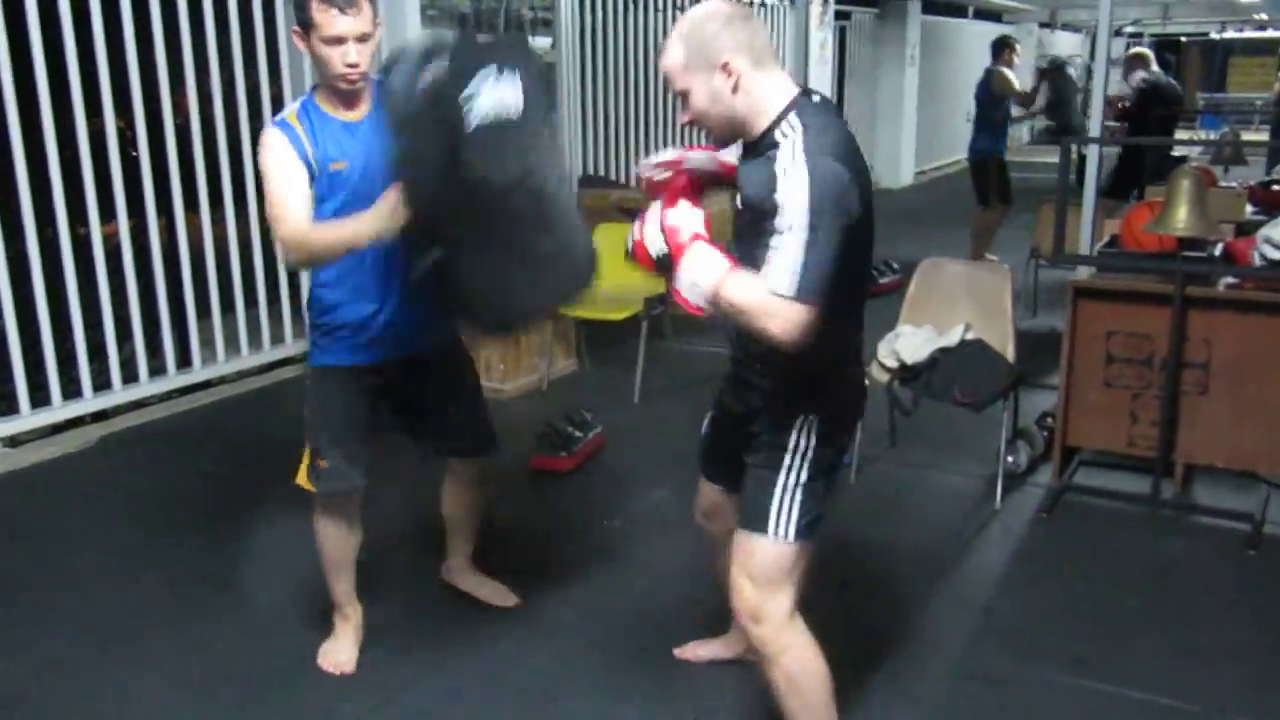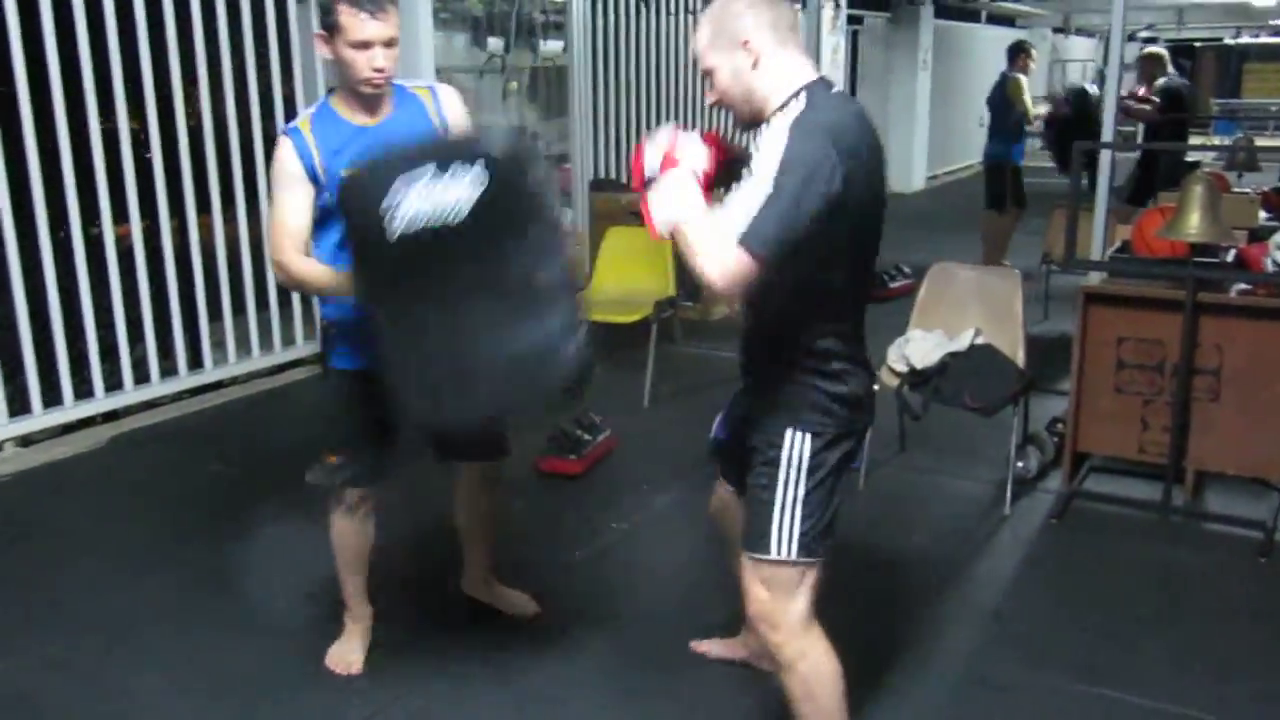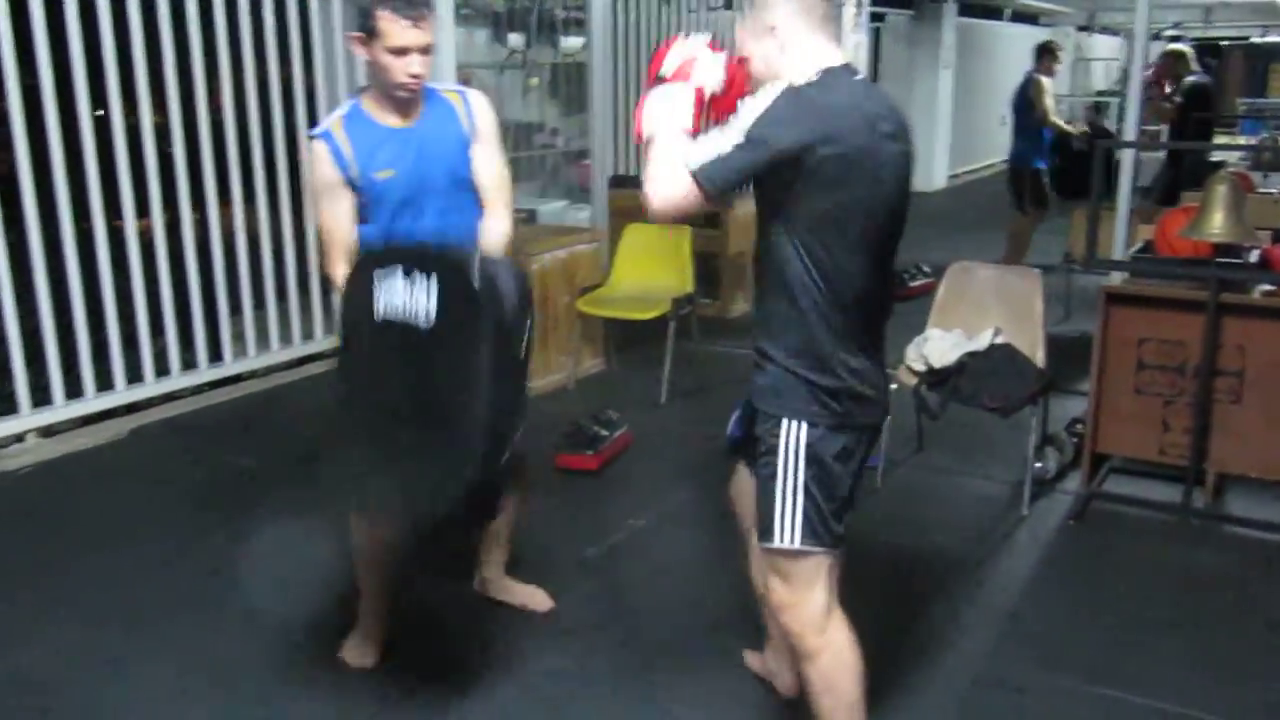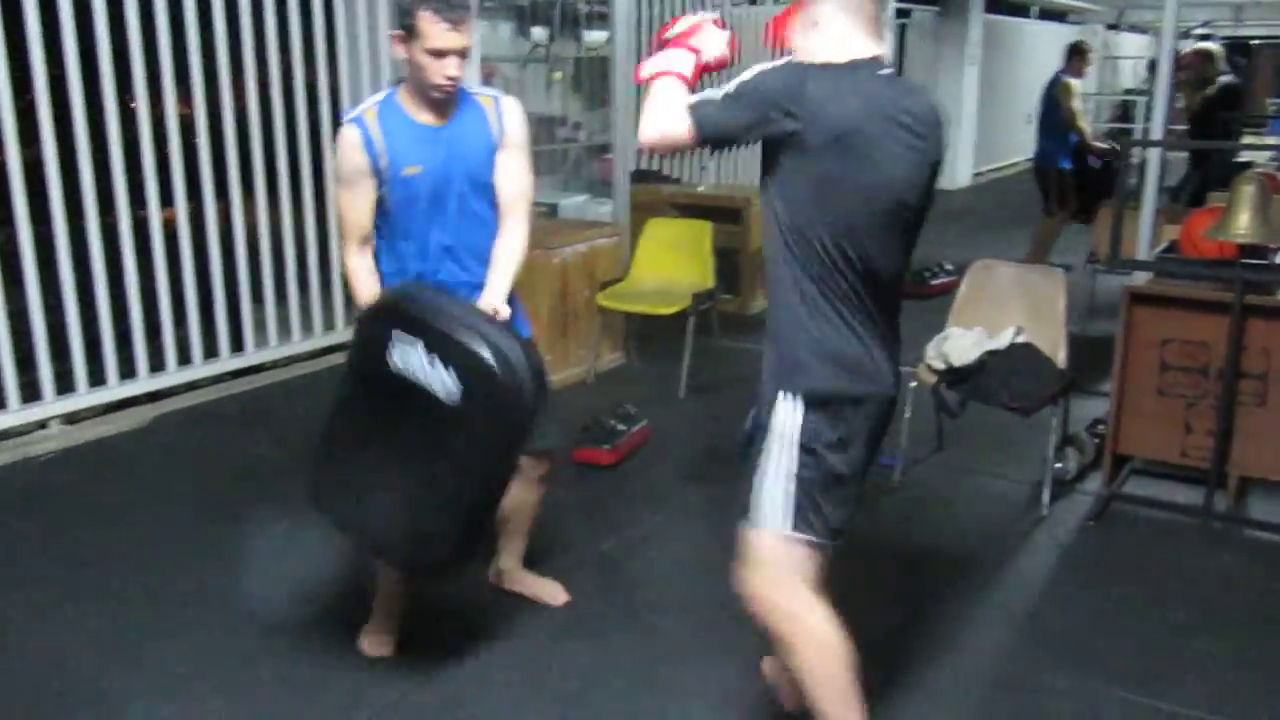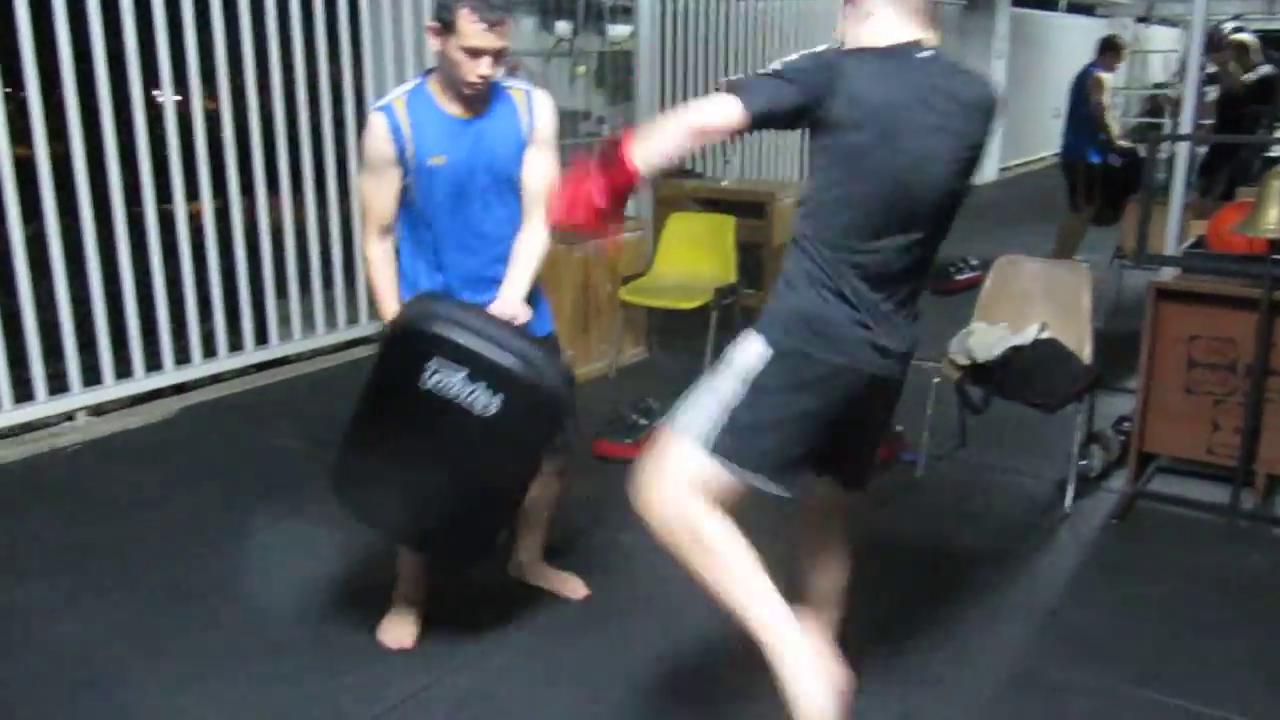
dt=0.1s
person 1, frame 1
left shoulder: (807, 161)
right shoulder: (790, 125)
left elbow: (786, 321)
left wrist: (689, 248)
left hip: (802, 403)
right hip: (760, 383)
left knee: (762, 600)
right knee: (716, 512)
right ankle: (742, 638)
person 1, frame 2
left shoulder: (804, 135)
right shoulder: (828, 114)
left elbow: (722, 270)
left wrist: (676, 185)
right wrist: (706, 188)
left hip: (812, 401)
right hip: (781, 382)
left knee: (779, 607)
right knee: (731, 508)
right ankle: (758, 641)
person 1, frame 3
left shoulder: (792, 109)
right shoulder: (879, 112)
left elbow: (668, 196)
left wrist: (673, 104)
right wrist: (743, 124)
left hip: (811, 388)
right hip: (845, 374)
left knee: (798, 595)
right knee: (749, 498)
right ankle: (783, 660)
person 1, frame 4
left shoulder: (795, 87)
right shoulder: (919, 112)
left elbow: (657, 131)
left wrist: (676, 59)
left hip: (814, 376)
right hip: (866, 370)
left knee: (772, 582)
right knee: (789, 534)
person 1, frame 5
left shoulder: (836, 67)
right shoulder: (976, 97)
left elbow: (707, 120)
left wrist: (616, 165)
left hip: (806, 333)
right hip: (881, 349)
left knee: (668, 495)
right knee: (829, 508)
left ankle: (800, 655)
right ankle: (816, 654)
person 2, frame 1
right shoulder: (287, 137)
right elbow: (295, 243)
right wrist: (382, 220)
left hip: (428, 328)
right hip: (347, 344)
left knee: (469, 455)
right knee: (340, 490)
left ankle: (460, 567)
right ankle: (347, 614)
person 2, frame 2
left shoulder: (439, 104)
right shoulder: (301, 144)
right elbow: (287, 260)
right wrist: (355, 283)
right hip: (362, 345)
left knee: (481, 459)
right knee: (354, 488)
left ankle: (476, 575)
right ankle: (357, 615)
person 2, frame 3
left shoulder: (469, 110)
right shoulder: (334, 143)
left elbow: (498, 206)
right elbow: (340, 260)
left wrist: (488, 269)
left hip: (473, 324)
left ankle: (492, 573)
right ankle: (372, 607)
person 2, frame 4
left shoulder: (501, 114)
right shoulder: (364, 131)
left elbow: (515, 216)
right elbow: (355, 248)
left wrist: (496, 292)
left hip: (496, 325)
left knee: (532, 454)
left ankle: (509, 565)
right ankle: (388, 598)
person 2, frame 5
left shoulder: (533, 108)
right shoulder: (392, 122)
left elbow: (539, 212)
right elbow: (378, 237)
left wrist: (511, 292)
left hip: (517, 316)
left knee: (550, 448)
left ankle: (529, 557)
right ankle: (409, 589)
person 3, frame 1
left shoulder: (988, 77)
right shoulder: (1002, 74)
right elbow: (1026, 101)
right wrist: (1040, 80)
left hip: (981, 150)
right hip: (991, 152)
left knee: (986, 206)
right knee: (998, 206)
left ankle: (977, 254)
right ankle: (979, 255)
person 3, frame 2
left shoulder: (1001, 82)
right shoulder: (1017, 80)
right elbow: (1028, 116)
right wrist: (1047, 110)
left hip: (996, 155)
right hip: (1005, 157)
left knee: (996, 210)
right knee: (1013, 210)
left ankle: (989, 259)
right ankle: (992, 261)
person 3, frame 3
left shoulder: (1028, 81)
right shoulder: (1040, 82)
right elbow: (1047, 118)
left wrist: (1062, 126)
right wrist: (1071, 130)
left hip: (1024, 157)
right hip: (1030, 160)
left knee: (1024, 213)
right knee: (1034, 212)
left ankle: (1010, 260)
right ankle: (1012, 263)
person 3, frame 4
left shoulder: (1057, 81)
right shoulder: (1069, 83)
right elbow: (1075, 122)
left wrist: (1086, 140)
right wrist: (1092, 144)
left hip: (1049, 157)
right hip: (1055, 160)
left knee: (1053, 213)
right knee: (1060, 213)
left ankle: (1034, 259)
right ankle: (1035, 262)
person 3, frame 5
left shoulder: (1086, 74)
right shoulder: (1100, 78)
right elbow: (1102, 117)
left wrist: (1111, 137)
right wrist: (1115, 142)
left hip: (1076, 151)
right hip: (1083, 154)
left knee: (1079, 209)
right knee: (1086, 209)
left ankle: (1061, 255)
right ankle: (1061, 258)
